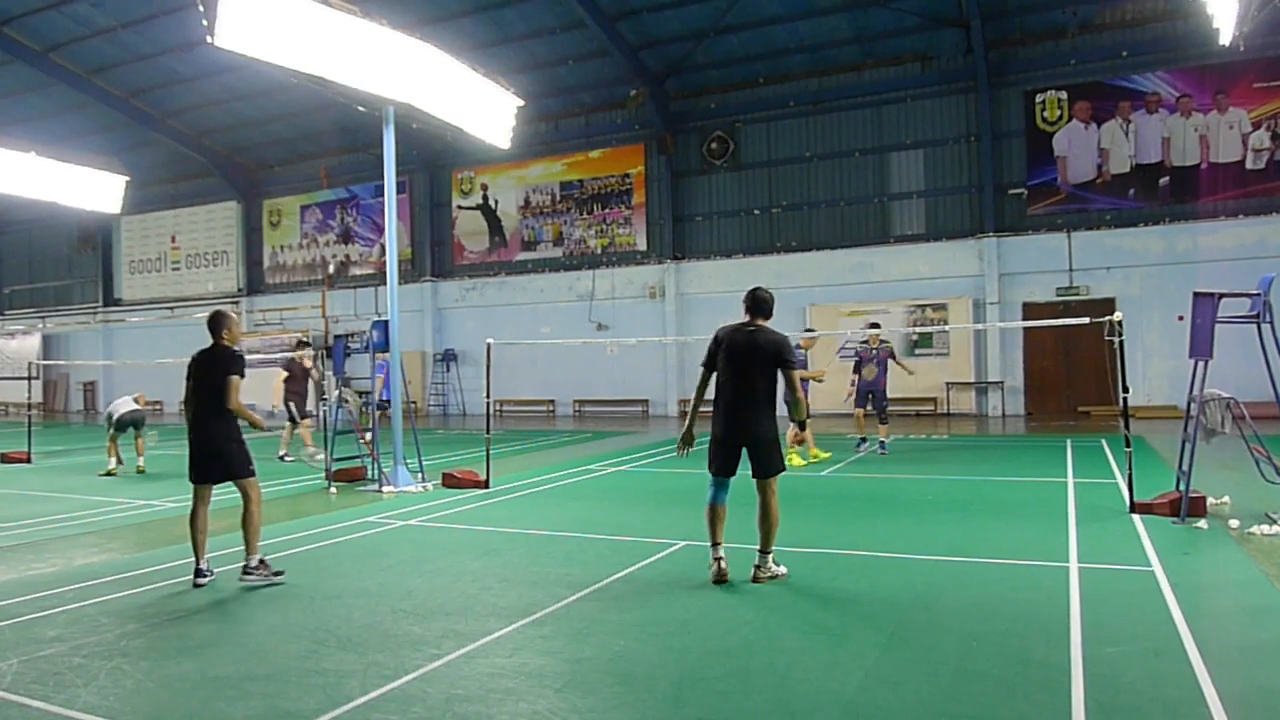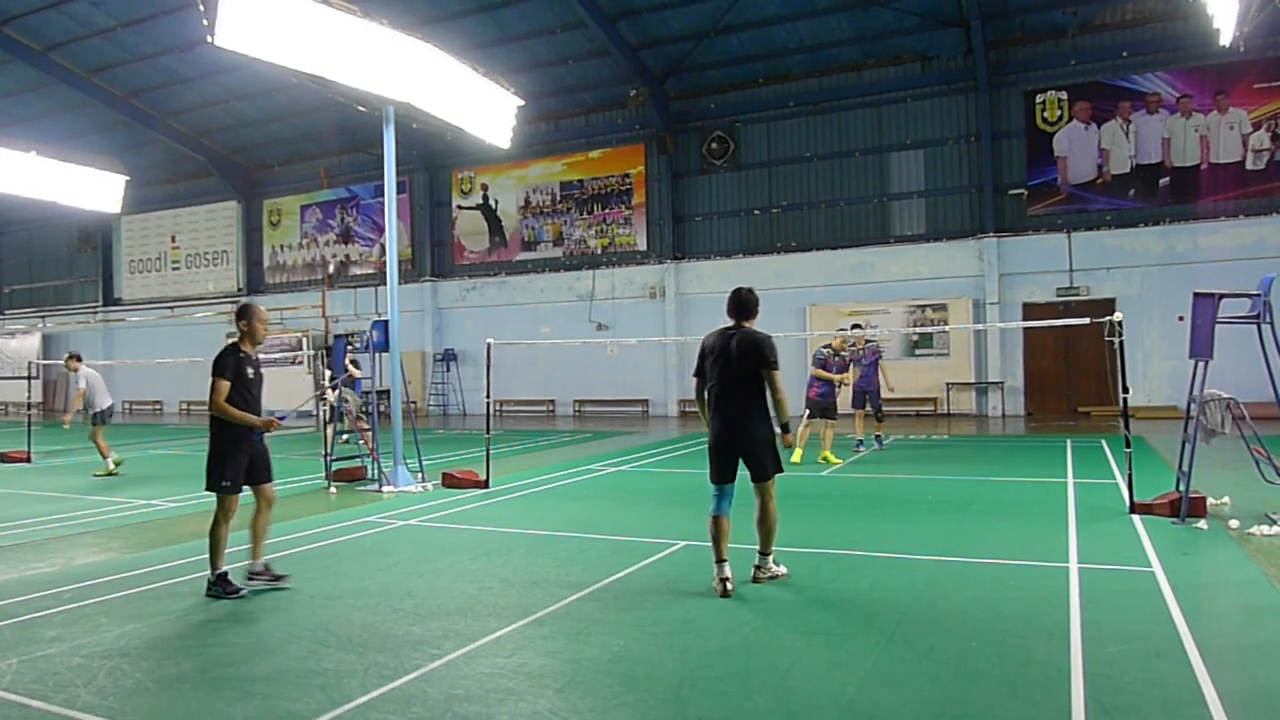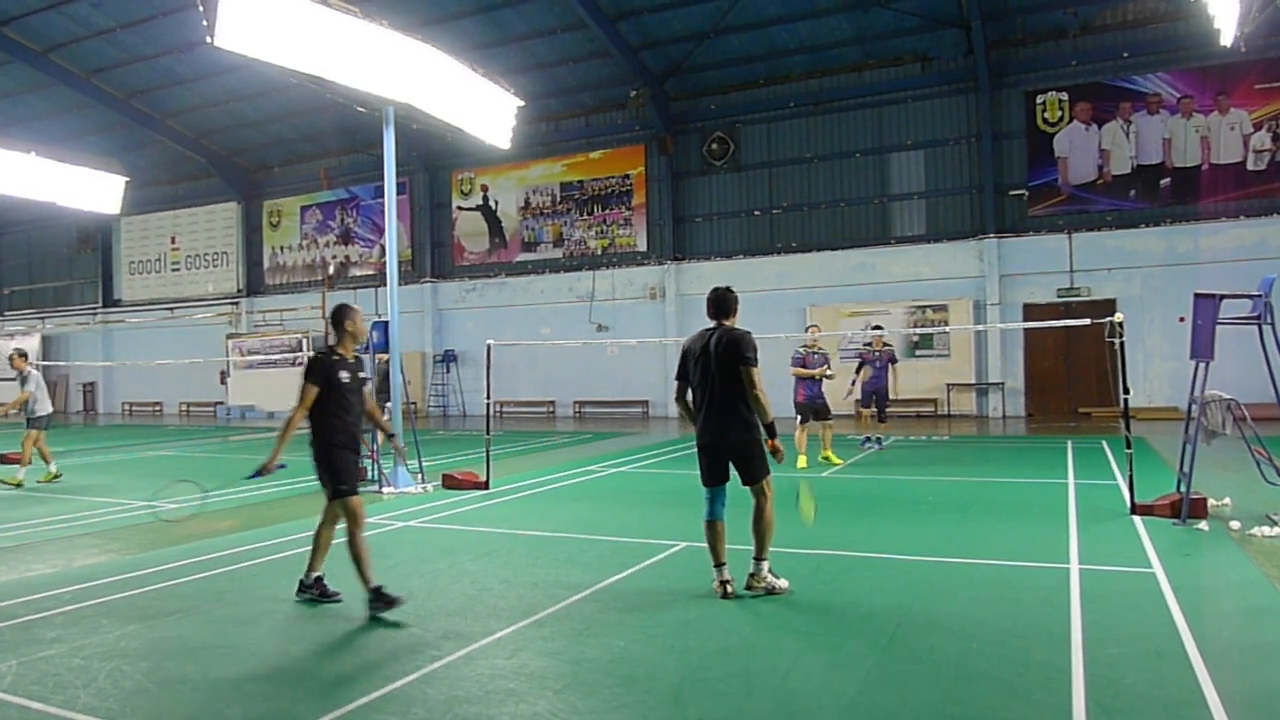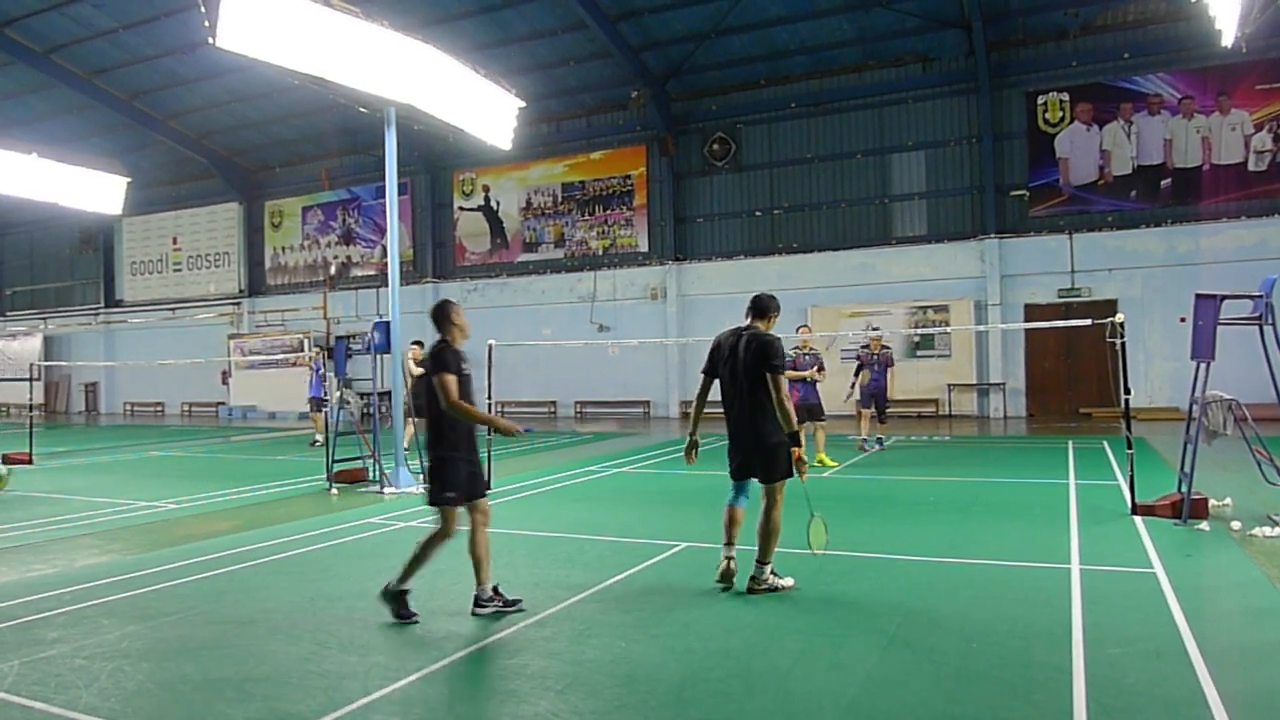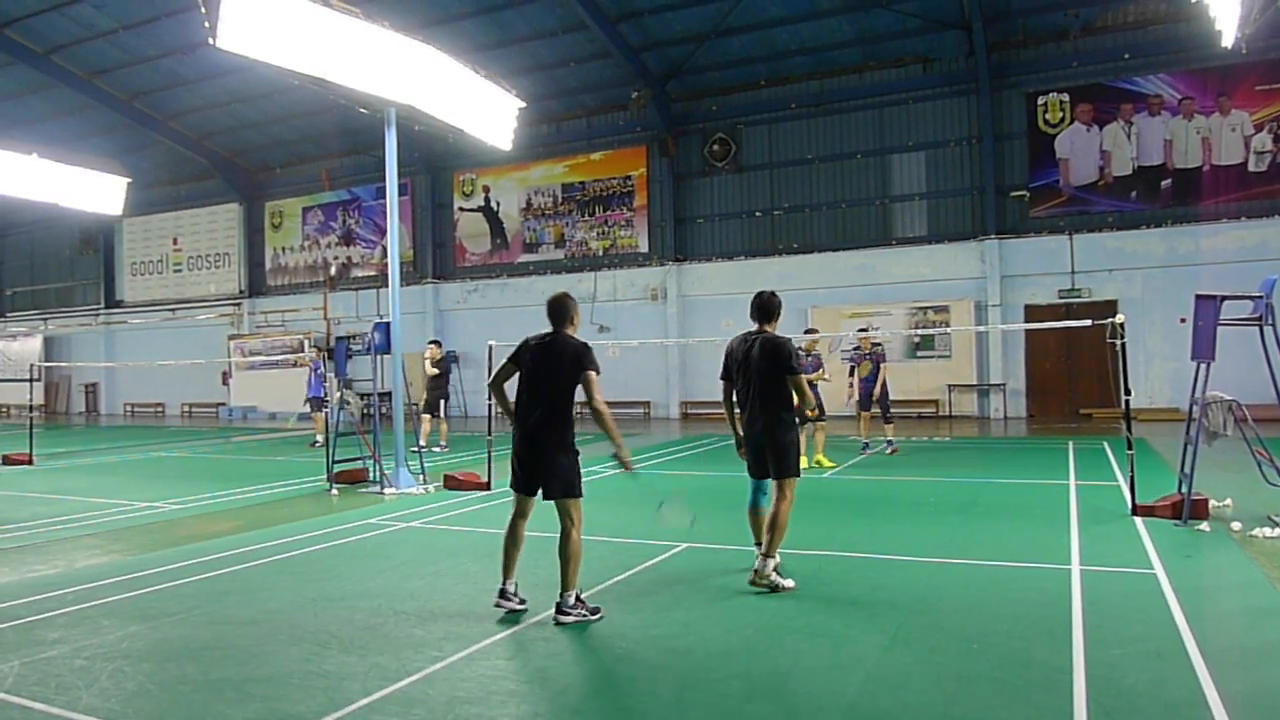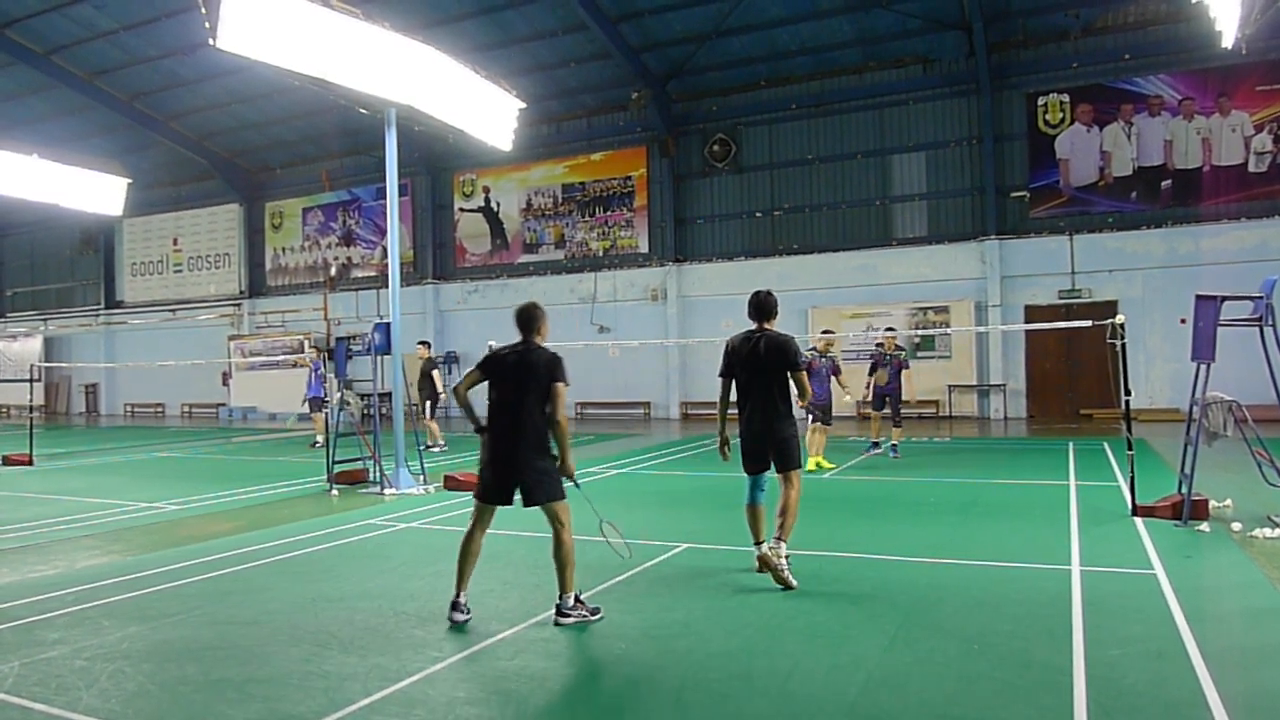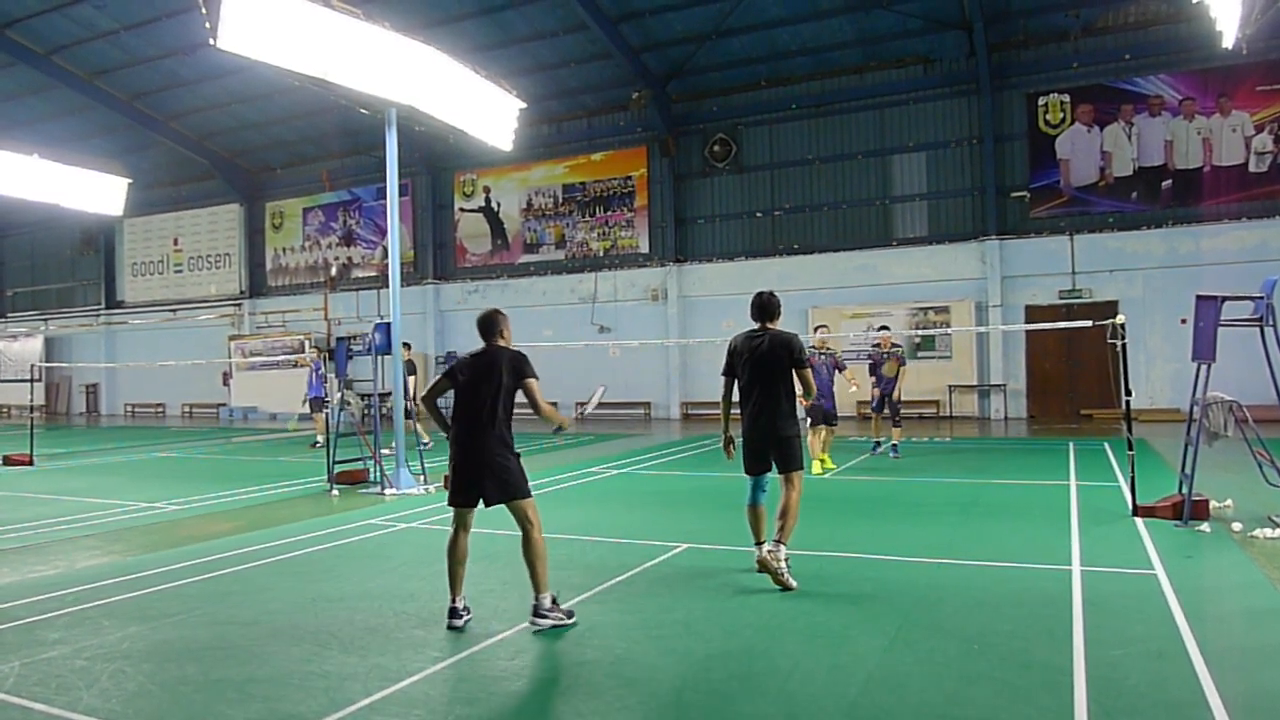
dt=0.7s
person 1, frame 1
left shoulder: (197, 359)
right shoulder: (233, 357)
left elbow: (188, 402)
right elbow: (232, 403)
right wrist: (254, 420)
left hip: (199, 437)
right hip: (225, 436)
left knee: (200, 501)
right knee: (252, 495)
left ankle: (201, 567)
right ankle: (253, 563)
person 1, frame 2
left shoulder: (253, 358)
right shoulder: (228, 358)
right elbow: (217, 405)
right wrist: (258, 422)
left hip: (251, 443)
right hip: (229, 445)
left knee: (267, 500)
right knee: (226, 510)
left ankle: (257, 568)
right ankle: (216, 579)
person 1, frame 3
left shoulder: (358, 363)
right shoulder: (322, 363)
left elbow: (367, 406)
right elbow: (300, 411)
left wrist: (390, 435)
right wrist: (276, 454)
left hip: (351, 451)
right hip: (332, 452)
left knee: (332, 517)
right knee: (356, 517)
left ankle: (312, 582)
right ankle: (374, 594)
person 1, frame 4
left shoulder: (454, 354)
right shoulder: (443, 353)
right elbow: (451, 404)
right wrist: (495, 423)
left hip: (465, 451)
right hip: (448, 454)
left knee: (481, 518)
right knee: (448, 528)
left ankle: (486, 595)
right ankle: (397, 589)
person 1, frame 5
left shoulder: (529, 345)
right shoulder: (579, 351)
left elbow: (494, 385)
right elbow: (595, 403)
right wrist: (619, 446)
left hip: (524, 443)
right hip: (556, 446)
left knee: (519, 515)
right knee: (572, 522)
left ankle: (507, 589)
right ankle: (568, 602)
person 1, frame 6
left shoulder: (498, 356)
right shoulder: (551, 361)
left elbow: (459, 389)
right elbow: (557, 416)
left wrist: (480, 427)
right wrist: (565, 457)
left hip: (495, 452)
right hip: (533, 454)
left knee: (478, 524)
right knee: (561, 525)
left ankle: (459, 602)
right ankle: (567, 604)
person 1, frame 7
left shoulder: (463, 363)
right shoulder: (515, 359)
left elbow: (428, 398)
right elbow: (539, 407)
left wrist: (449, 431)
right wrist: (561, 419)
left hip: (462, 453)
right hip: (496, 452)
left knee: (461, 528)
right knee: (531, 524)
left ankle: (457, 607)
right ankle: (543, 605)
person 2, frame 1
left shoulder: (723, 335)
right shoulder: (779, 342)
left elbow: (703, 383)
right elbow: (797, 392)
left wrist: (690, 425)
right wrist: (801, 425)
left hip: (725, 427)
right hip: (762, 429)
left knee: (718, 488)
right knee: (768, 492)
left ankle: (718, 557)
right ankle: (764, 564)
person 2, frame 2
left shoulder: (710, 341)
right shoulder: (761, 341)
left elbow: (699, 392)
right elbow: (777, 392)
right wrist: (785, 429)
left hip: (720, 433)
right hip: (756, 431)
left knee: (721, 498)
right knee: (766, 495)
left ankle: (722, 573)
right ankle: (764, 564)
person 2, frame 3
left shoulder: (691, 344)
right shoulder: (740, 339)
left elbow: (680, 398)
right elbow: (754, 391)
right wrist: (771, 433)
left hip: (707, 436)
right hip: (741, 433)
left knee: (714, 501)
right knee: (763, 496)
left ankle: (722, 577)
right ankle: (759, 572)
person 2, frame 4
left shoulder: (721, 341)
right shoulder: (769, 343)
left elbow: (703, 392)
right elbow: (781, 398)
left wrist: (693, 434)
right wrist: (796, 443)
left hip: (737, 434)
right hip: (769, 435)
left knee: (739, 491)
right knee: (773, 500)
left ankle: (728, 558)
right ankle: (762, 575)
person 2, frame 5
left shoulder: (734, 345)
right shoulder: (781, 346)
left elbow: (726, 397)
right elbow: (804, 395)
left wrist: (736, 432)
right wrist: (810, 407)
left hip: (752, 432)
right hip: (781, 431)
left knee: (757, 489)
right knee: (783, 495)
left ankle: (763, 553)
right ankle: (764, 567)
person 2, frame 6
left shoulder: (733, 344)
right shoulder: (785, 343)
left elbow: (724, 394)
right elbow: (804, 391)
left wrist: (722, 432)
right wrist: (803, 400)
left hip: (749, 429)
right hip: (780, 426)
left knee: (755, 486)
right knee: (791, 486)
left ankle: (760, 551)
right ankle: (777, 549)
person 2, frame 7
left shoulder: (737, 343)
right shoulder: (789, 341)
left elbow: (726, 392)
right elbow: (810, 389)
left wrist: (725, 430)
right wrist: (806, 397)
left hip: (752, 428)
right hip: (783, 426)
left knee: (756, 486)
right knee: (792, 486)
left ankle: (761, 550)
right ankle: (777, 551)
